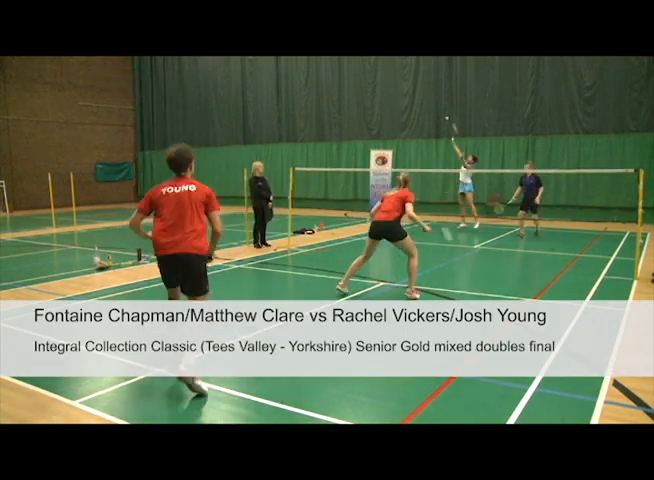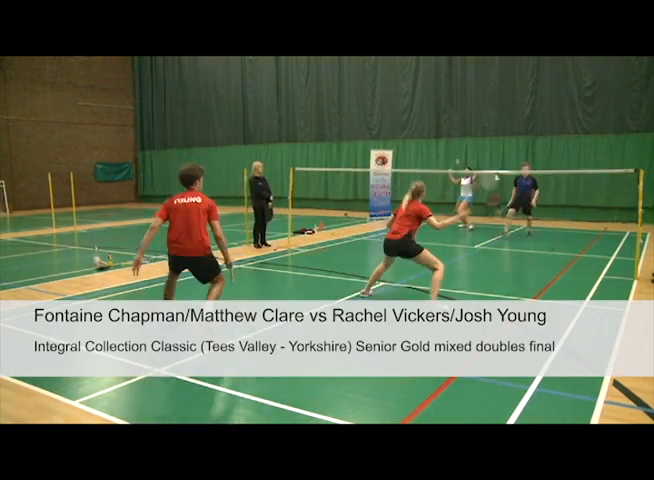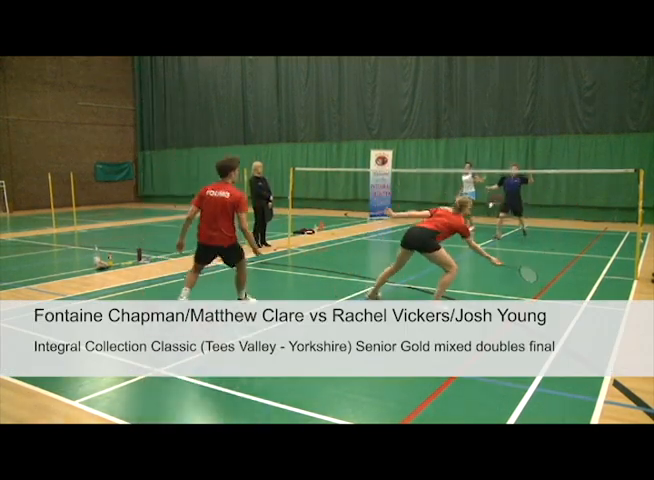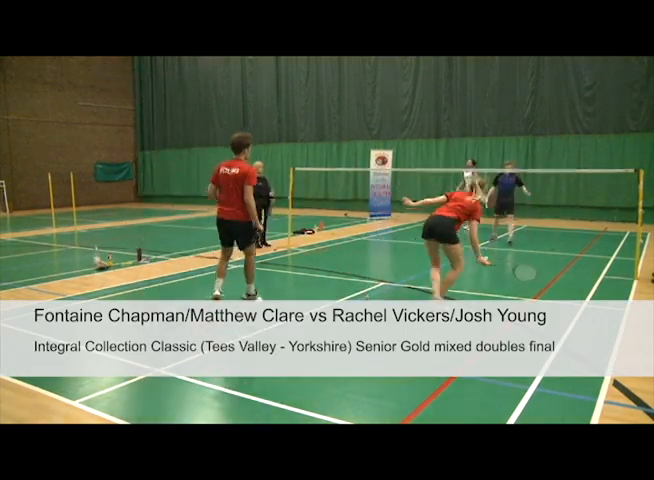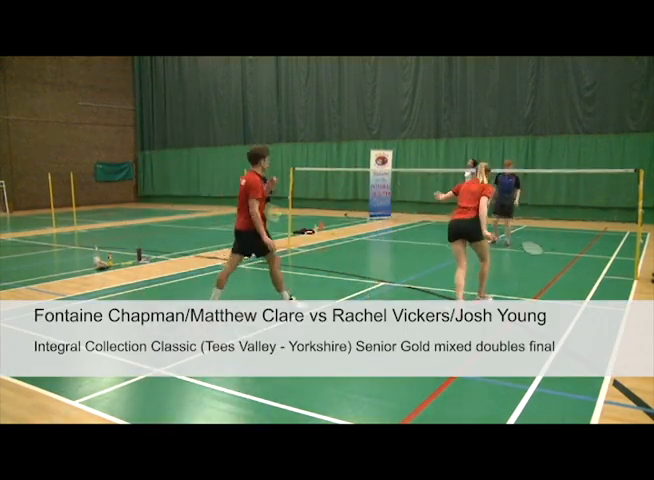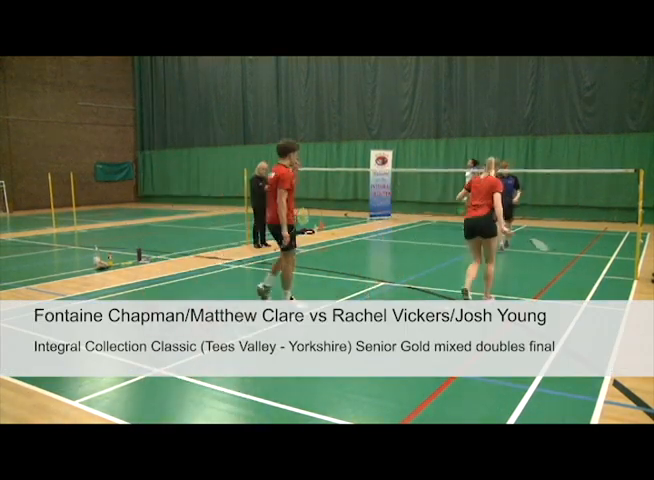
dt=0.3s
person 1, frame 1
left shoulder: (157, 191)
right shoulder: (204, 190)
left elbow: (134, 223)
right elbow: (218, 230)
left wrist: (146, 235)
right wrist: (211, 251)
left hip: (164, 253)
right hip: (192, 253)
left knee: (174, 295)
person 1, frame 2
left shoulder: (171, 202)
right shoulder: (208, 203)
left elbow: (154, 227)
right elbow: (218, 235)
left wrist: (140, 254)
right wrist: (227, 258)
left hip: (176, 252)
right hip: (200, 253)
left knee: (173, 276)
right knee: (219, 281)
person 1, frame 3
left shoulder: (205, 191)
right shoulder: (238, 196)
left elbow: (190, 216)
right elbow: (243, 226)
left wrist: (182, 238)
right wrist: (254, 246)
left hip: (205, 241)
right hip: (227, 242)
left knee: (195, 269)
right knee: (241, 264)
left ankle: (183, 300)
right ankle: (242, 297)
person 1, frame 4
left shoulder: (221, 167)
right shoulder: (248, 170)
left elbow: (210, 193)
right elbow: (248, 199)
right wrist: (257, 222)
left hip: (222, 218)
right hip: (241, 219)
left knee: (225, 255)
right knee: (250, 254)
left ankle: (217, 291)
right ankle: (250, 293)
person 1, frame 5
left shoulder: (246, 178)
right shoulder: (255, 182)
right elbow: (254, 210)
left wrist: (268, 187)
right wrist: (264, 236)
left hip: (241, 228)
right hip: (252, 229)
left knee: (231, 264)
right knee: (274, 261)
left ankle: (213, 300)
right ankle: (286, 299)
person 1, frame 6
left shoulder: (275, 170)
right shoulder: (285, 173)
right elbow: (281, 201)
left wrist: (293, 171)
right wrist: (284, 229)
left hip: (272, 221)
right hip: (282, 222)
left knee: (286, 256)
right knee: (289, 259)
left ankle: (265, 286)
right ankle: (287, 299)
person 2, frame 1
left shoulder: (388, 194)
right shoulder: (408, 194)
left elbow: (373, 212)
right elbow: (410, 214)
right wrist: (424, 225)
left hip: (376, 225)
right hip: (391, 227)
left knee: (365, 256)
right knee: (413, 254)
left ankle: (343, 284)
right ankle: (411, 290)
person 2, frame 2
left shoulder: (403, 205)
right shoulder: (421, 208)
left elbow: (388, 224)
right elbow: (437, 226)
right wrist: (458, 217)
left hip: (389, 242)
right hip: (404, 243)
left knee: (385, 264)
right knee: (439, 267)
left ankle: (366, 290)
person 2, frame 3
left shoulder: (441, 210)
right shoulder: (461, 223)
left elbow: (417, 214)
right elbow: (474, 245)
left wrist: (394, 215)
right wrist: (491, 258)
left hip: (411, 233)
right hip: (425, 238)
left knee: (396, 266)
right knee: (452, 269)
left ankle: (373, 293)
person 2, frame 4
left shoulder: (457, 193)
right shoulder: (477, 207)
left elbow: (432, 201)
right elbow: (473, 235)
left wrist: (412, 203)
right wrist: (479, 256)
left hip: (430, 222)
right hip: (445, 226)
left knee: (435, 265)
right knee: (458, 266)
left ankle: (436, 295)
right ankle: (438, 299)
person 2, frame 5
left shoulder: (464, 185)
right shoulder: (487, 188)
left elbow: (442, 198)
right elbow: (482, 208)
left wrist: (440, 197)
right wrist: (484, 230)
left hip: (454, 224)
right hip: (471, 224)
left knee: (461, 266)
right knee: (485, 259)
right ankle: (482, 295)
person 2, frame 6
left shoulder: (474, 180)
right shoulder: (496, 182)
left elbow: (458, 198)
right elbow: (497, 204)
left wrist: (465, 193)
right wrist: (502, 225)
left hip: (469, 221)
right hip: (485, 220)
left knee: (476, 260)
right knee: (490, 261)
left ankle: (467, 287)
right ankle: (487, 296)
